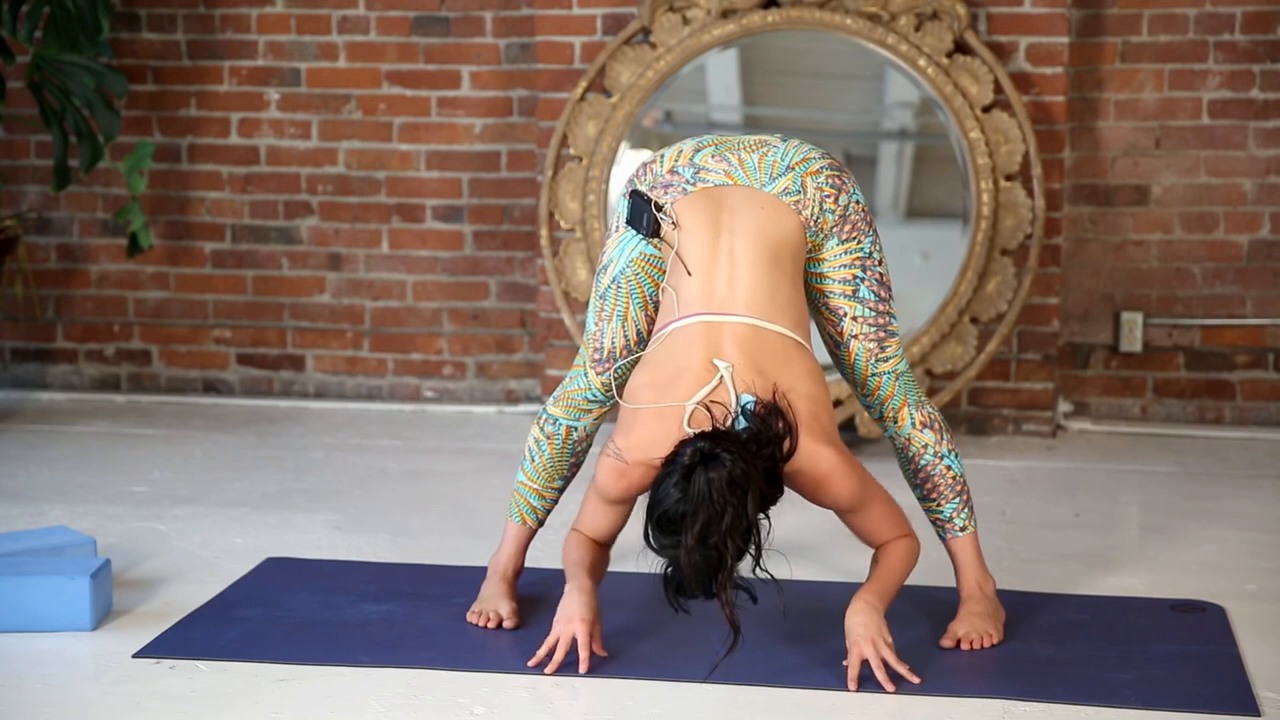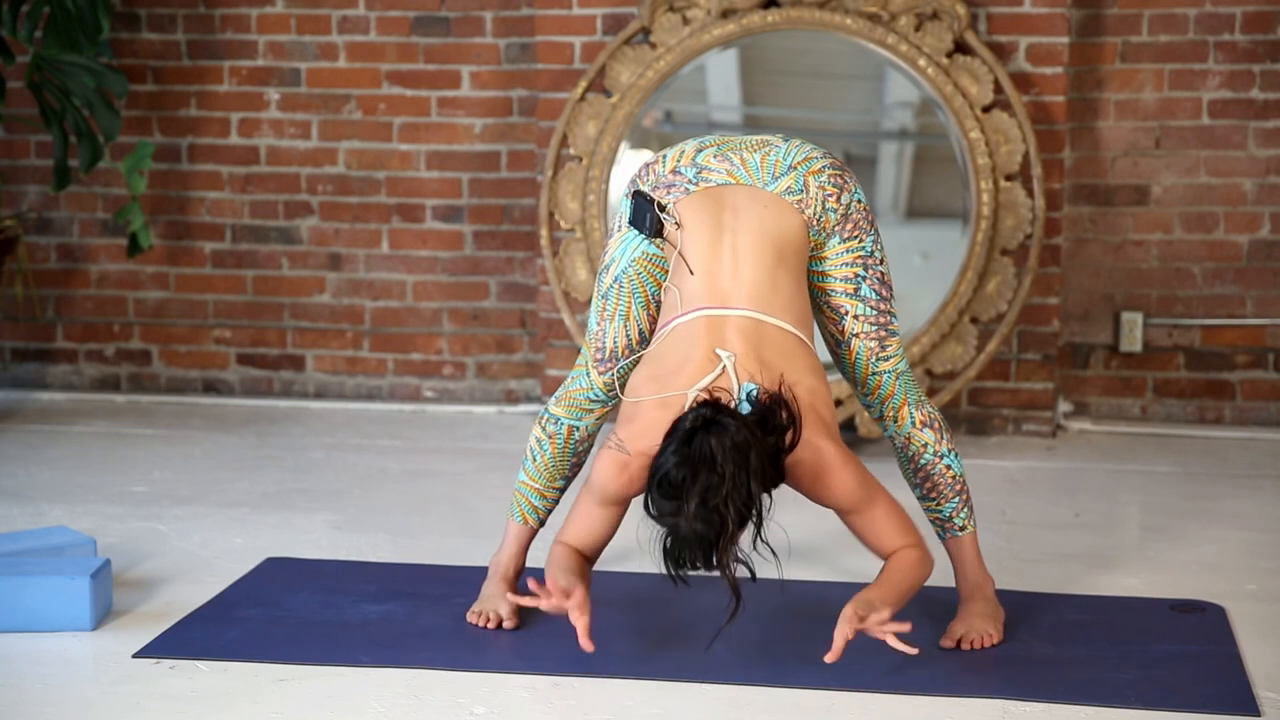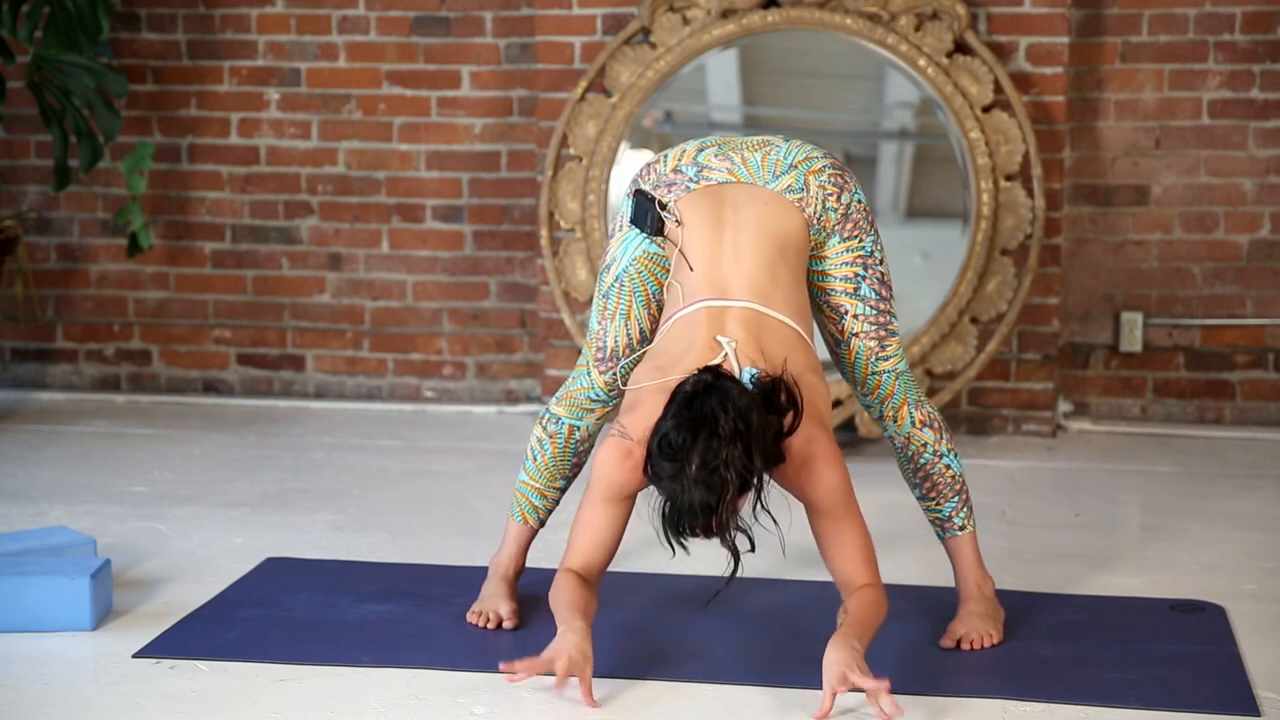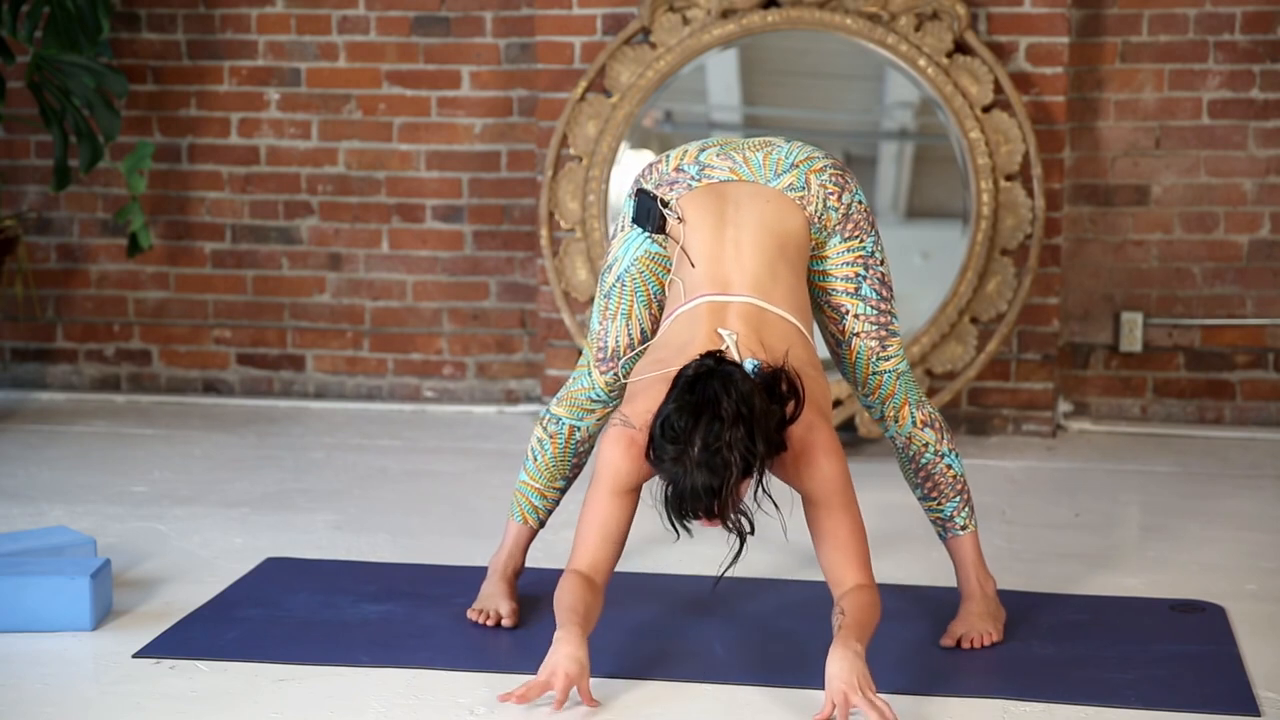
dt=0.3s
person 1, frame 1
left shoulder: (812, 453)
right shoulder: (637, 449)
left elbow: (897, 540)
right elbow: (587, 534)
left wrist: (865, 607)
right wrist: (579, 593)
left knee: (891, 392)
right knee: (589, 386)
left ankle: (975, 582)
right ankle: (504, 566)
person 1, frame 2
left shoulder: (812, 451)
right shoulder: (633, 446)
left elbow: (910, 552)
right elbow: (572, 548)
left wrist: (867, 606)
right wrist: (565, 581)
left knee: (893, 396)
right knee: (591, 387)
left ankle: (975, 581)
right ankle: (505, 563)
person 1, frame 3
left shoulder: (804, 444)
right shoulder: (634, 434)
left elbow: (864, 586)
right elbow: (578, 572)
left wrist: (845, 647)
right wrist: (573, 633)
left knee: (890, 392)
right knee: (593, 386)
left ankle: (975, 584)
right ankle: (505, 565)
person 1, frame 4
left shoulder: (806, 436)
right shoulder: (633, 428)
left elbow: (855, 584)
right elbow: (585, 572)
left wrist: (846, 654)
right wrist: (569, 640)
left knee: (892, 395)
right knee: (593, 387)
left ankle: (976, 583)
right ankle: (505, 563)
